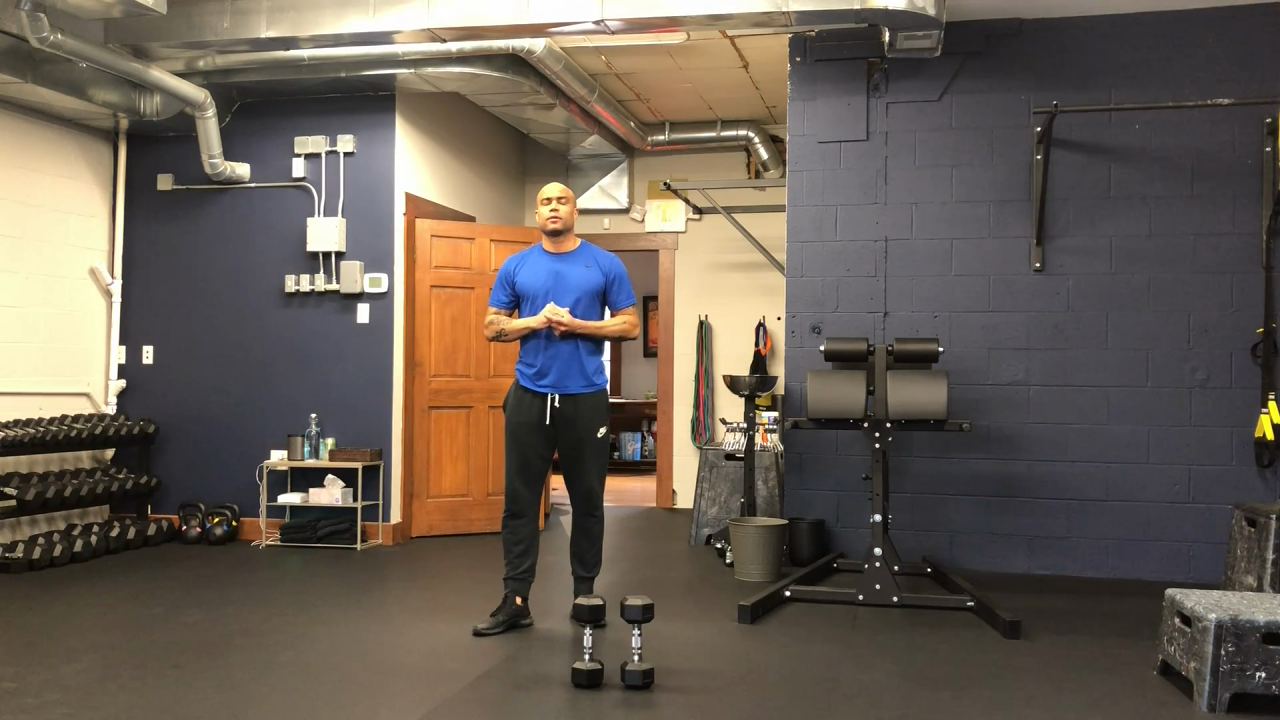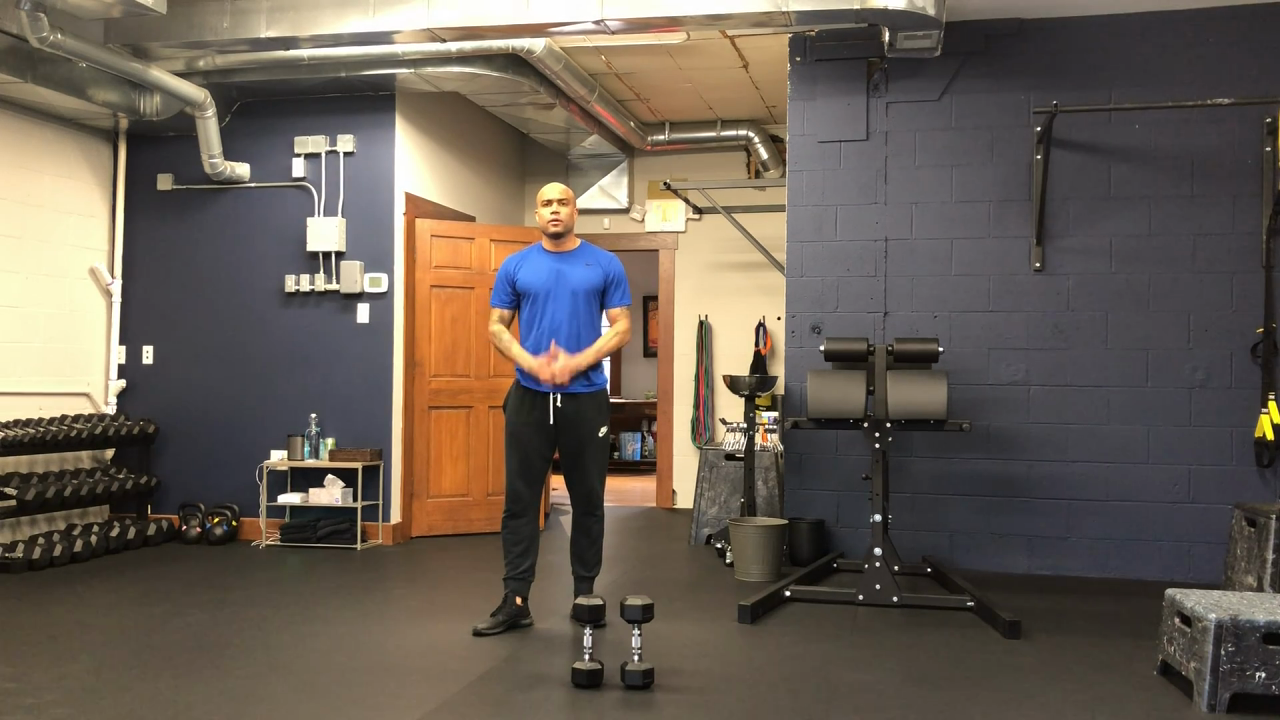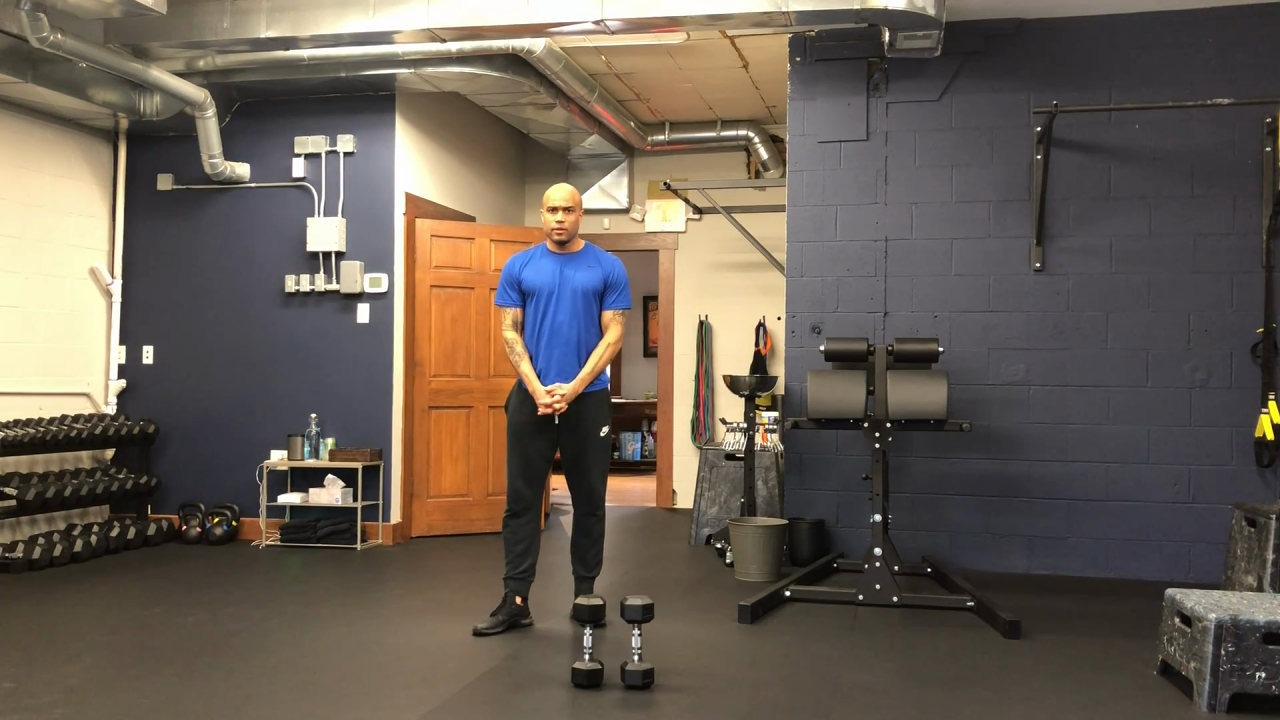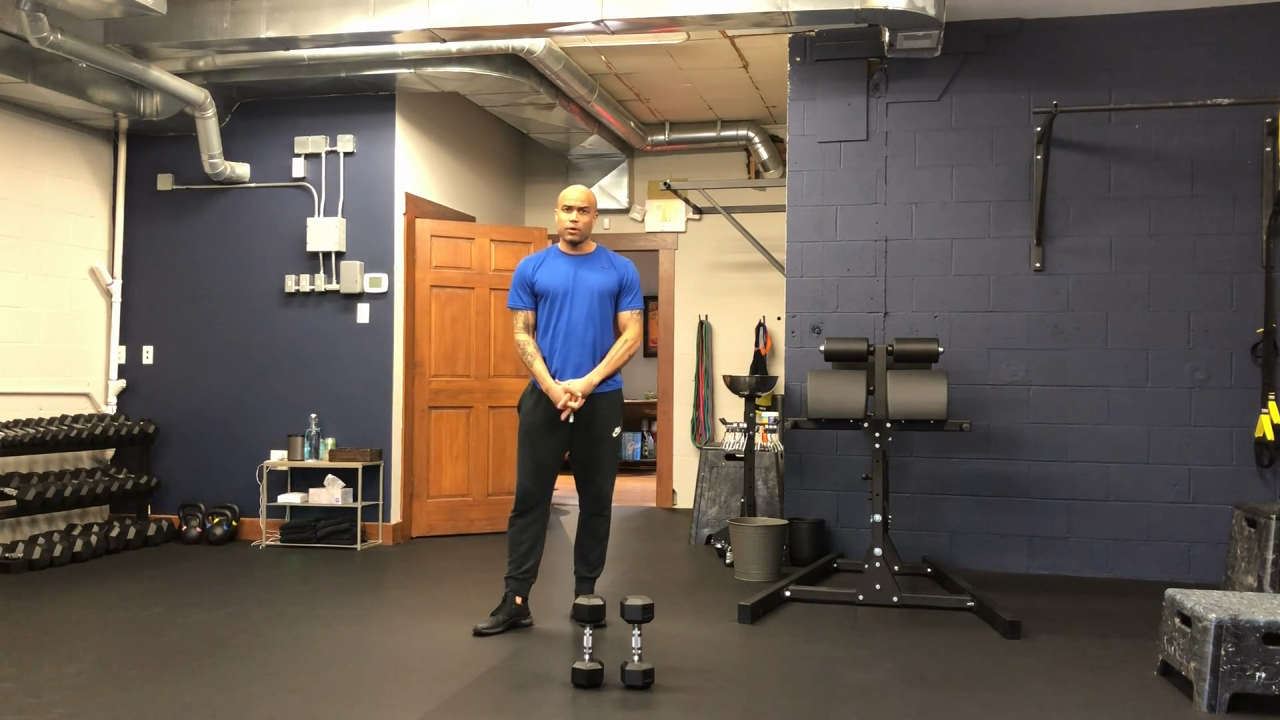
dt=0.7s
person 1, frame 1
left shoulder: (605, 265)
right shoulder: (515, 266)
left elbow: (630, 325)
right elbow: (491, 326)
left wrist: (578, 324)
right wrist: (535, 321)
left hip: (586, 398)
right hip: (529, 396)
left knee: (587, 502)
right knee: (520, 501)
left ankle: (585, 595)
right ankle: (516, 600)
person 1, frame 2
left shoulder: (605, 265)
right shoulder: (515, 266)
left elbow: (621, 330)
right elbow: (497, 329)
left wrist: (574, 363)
right wrist: (532, 363)
left hip: (586, 397)
right hip: (529, 398)
left knee: (588, 501)
right knee: (520, 500)
left ankle: (585, 595)
right ankle: (516, 600)
person 1, frame 3
left shoulder: (608, 267)
right shoulder: (519, 266)
left elbow: (613, 335)
right elbow: (510, 332)
left wrist: (573, 388)
right wrist: (537, 389)
left hip: (588, 399)
right hip: (530, 398)
left knee: (589, 501)
right knee: (521, 500)
left ankle: (585, 594)
right ankle: (516, 599)
person 1, frame 4
left shoulder: (620, 270)
right shoulder: (531, 268)
left elbow: (631, 335)
right elbow: (522, 334)
left wrist: (588, 383)
right wrist: (552, 387)
left hip: (602, 399)
right hip: (543, 397)
left knee: (596, 502)
right knee: (530, 498)
left ankle: (585, 593)
right ankle: (516, 599)
